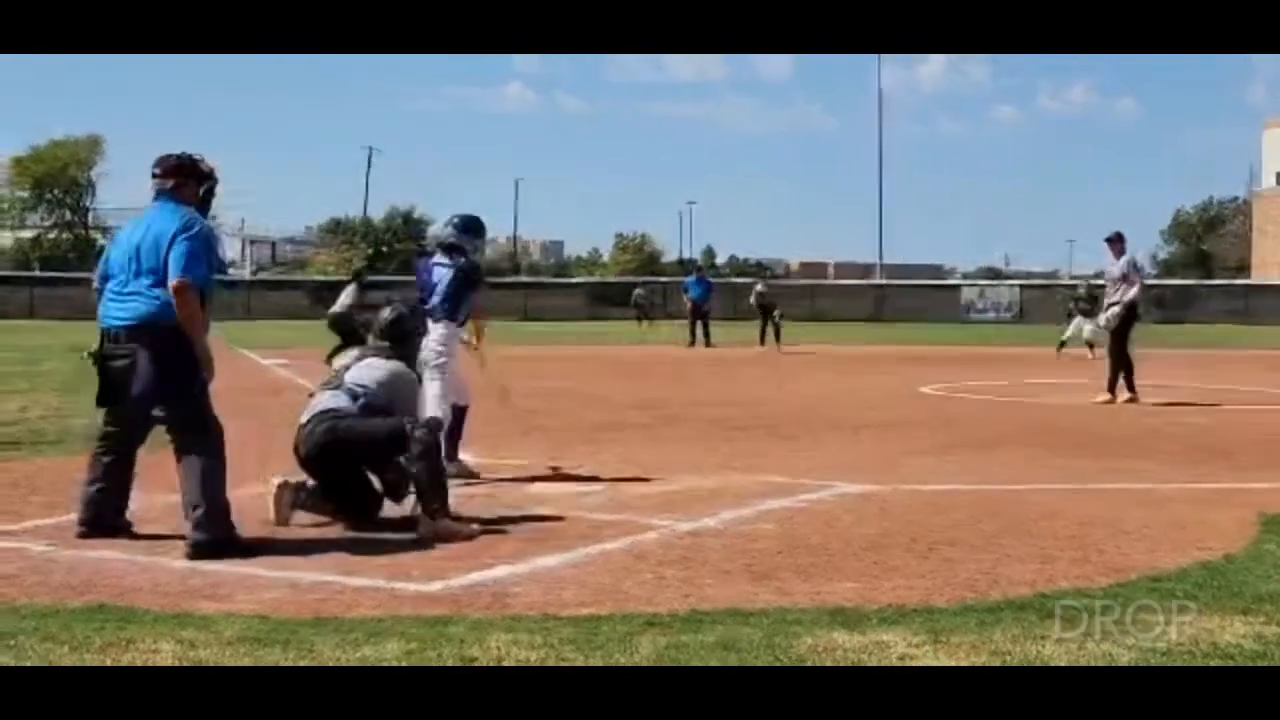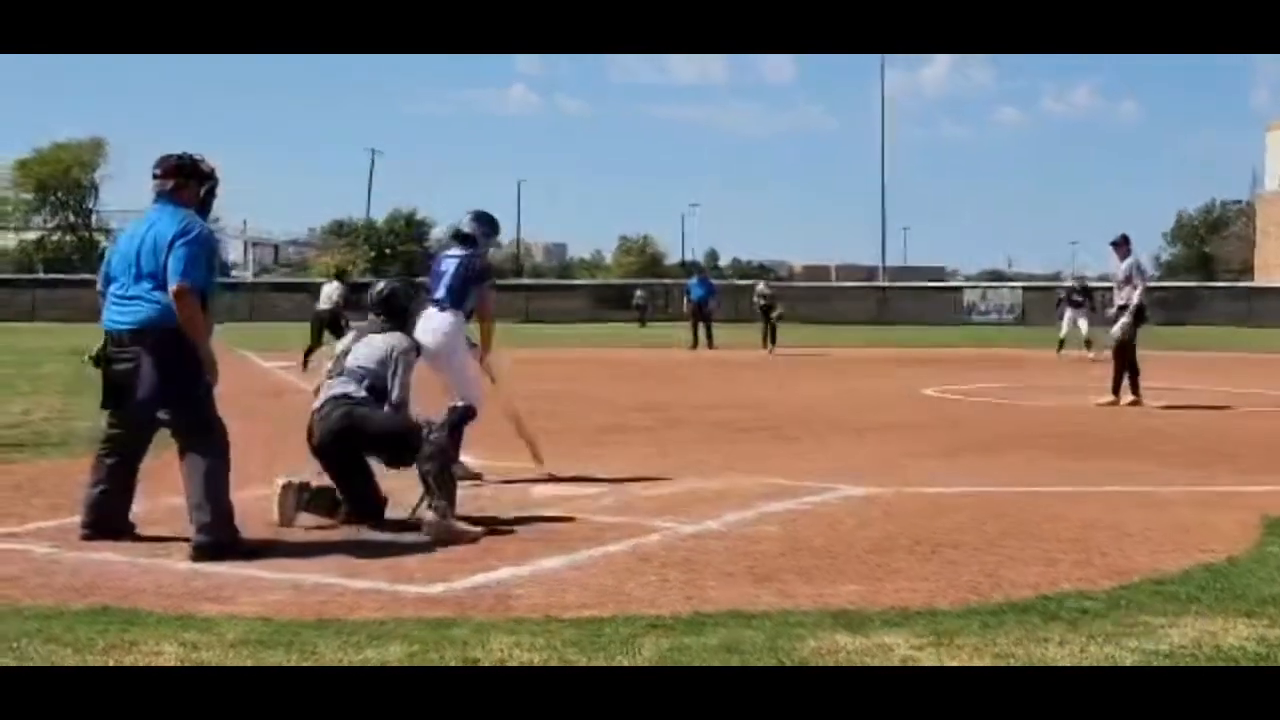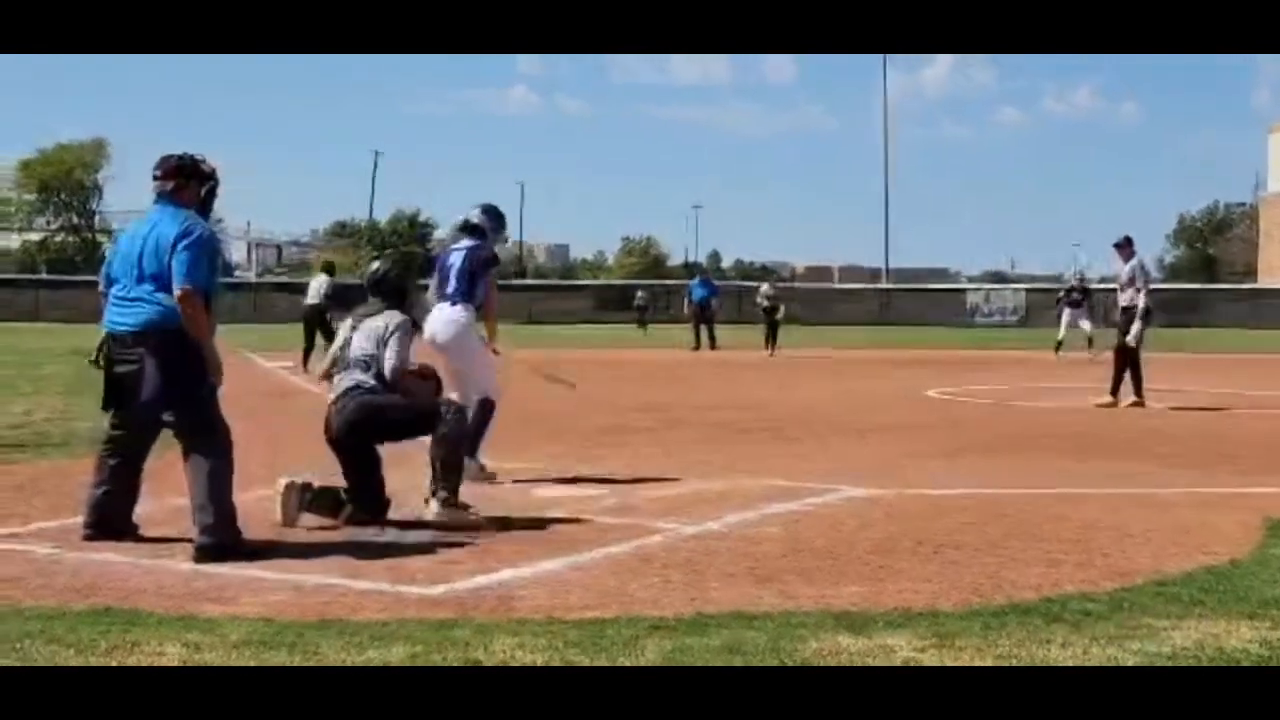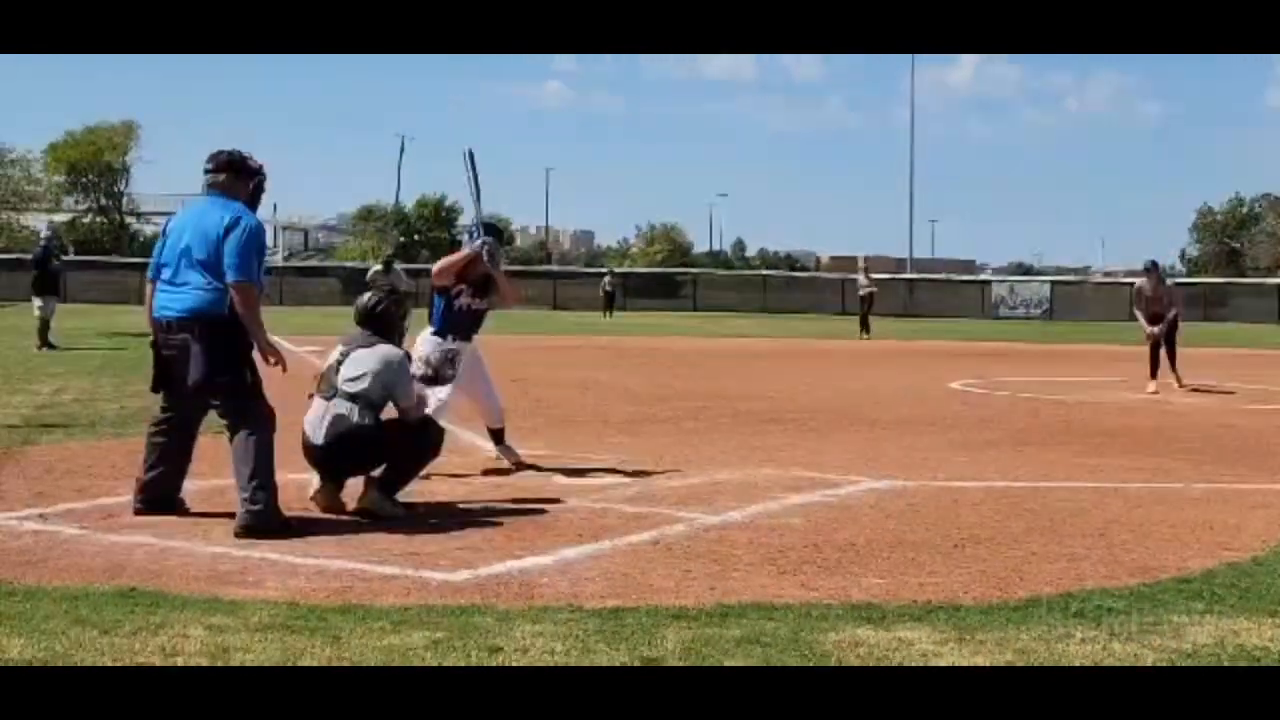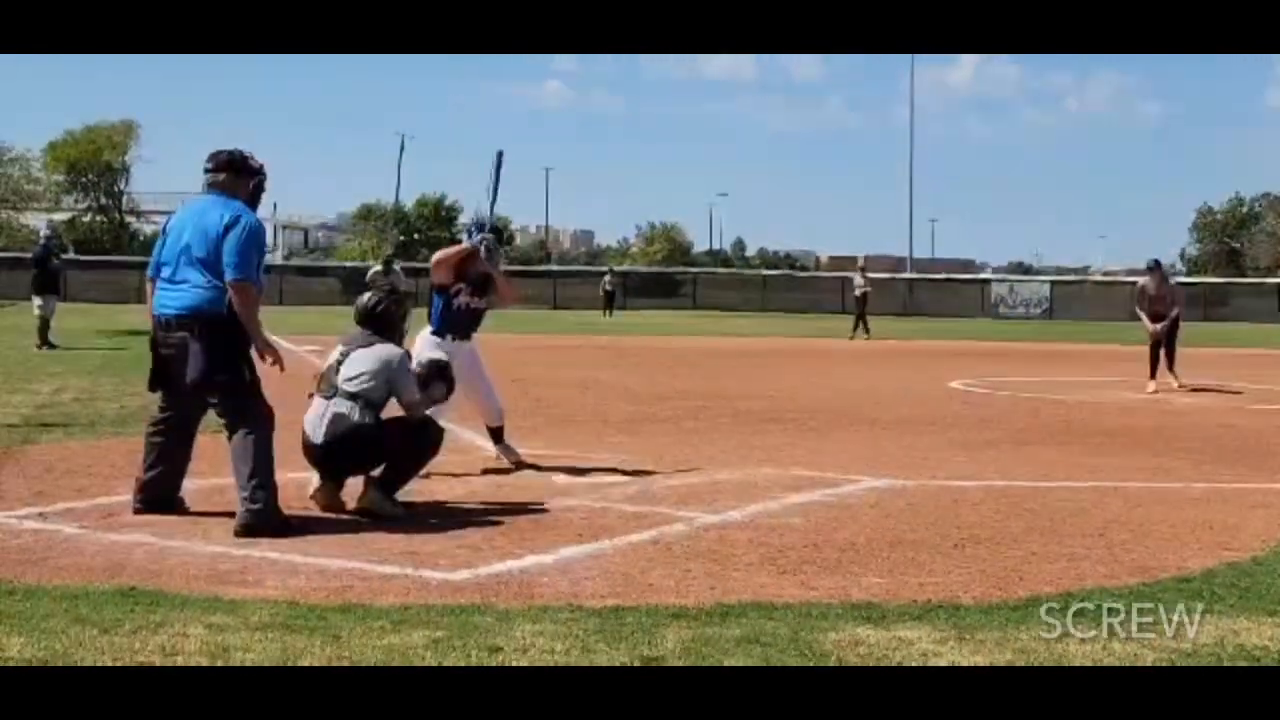
dt=0.2s
person 1, frame 1
left shoulder: (130, 227)
right shoulder: (191, 226)
left elbow: (100, 284)
right elbow: (180, 288)
right wrist: (201, 346)
left hip: (116, 340)
right hip: (160, 340)
left knee: (119, 431)
right knee: (198, 435)
left ankle: (97, 516)
right ankle: (210, 534)
person 1, frame 2
left shoulder: (131, 229)
right shoulder: (191, 228)
left elbow: (105, 289)
right elbow: (181, 293)
right wrist: (204, 351)
left hip: (120, 344)
right hip: (164, 344)
left knee: (122, 434)
right knee: (202, 438)
left ankle: (101, 517)
right ankle: (212, 536)
person 1, frame 3
left shoulder: (132, 230)
right shoulder: (193, 230)
left elbow: (106, 290)
right elbow: (186, 297)
left wrist: (115, 340)
right wrist: (210, 352)
left hip: (123, 345)
right hip: (167, 346)
left knee: (125, 435)
right knee: (206, 439)
left ankle: (104, 517)
right ankle: (216, 536)
person 1, frame 4
left shoulder: (180, 218)
right shoulder: (241, 221)
left elbow: (152, 280)
right elbow: (240, 287)
left wrist: (156, 331)
right wrist: (261, 340)
left hip: (171, 330)
right hip: (212, 332)
left knee: (174, 416)
right knee: (251, 419)
left ankle: (153, 494)
right ankle: (257, 512)
person 1, frame 5
left shoulder: (180, 216)
right shoulder: (242, 219)
left elbow: (152, 278)
right elbow: (238, 285)
left wrist: (160, 330)
right wrist: (257, 337)
left hip: (169, 329)
right hip: (211, 331)
left knee: (173, 414)
right knee: (249, 418)
left ankle: (153, 493)
right ankle: (256, 511)
person 2, frame 1
left shoulder: (424, 264)
right shoulder: (471, 270)
right elbow: (474, 311)
right wrist: (478, 338)
left hip: (420, 335)
right hip: (439, 340)
left knee: (459, 397)
right knee: (435, 412)
left ankle: (451, 460)
person 2, frame 2
left shoulder: (441, 258)
right shoulder: (479, 264)
right elbow: (485, 313)
left wrist: (466, 343)
right wrist: (485, 351)
left hip: (426, 325)
right hip: (445, 328)
left knee: (463, 395)
right knee: (470, 398)
person 2, frame 3
left shoulder: (448, 252)
right shoulder: (485, 253)
left elbow: (434, 294)
right elbow: (489, 301)
right wrist: (490, 338)
left hip: (436, 320)
right hip: (456, 321)
left knee: (465, 389)
right knee: (487, 389)
left ankle: (462, 447)
right ankle: (468, 455)
person 2, frame 4
left shoulder: (488, 280)
right shoulder: (453, 271)
left elbow: (509, 298)
right elbow: (437, 271)
left wrist: (494, 269)
right wrist: (473, 251)
left hip: (465, 346)
right hip: (436, 344)
left knee: (490, 401)
right knee: (441, 397)
left ankle: (501, 446)
person 2, frame 5
left shoulder: (486, 280)
right shoulder: (450, 271)
left elbow: (508, 297)
right elbow: (436, 260)
left wrist: (493, 268)
right wrist: (472, 245)
left hip: (464, 346)
right hip: (435, 343)
left knee: (489, 400)
left ankle: (501, 445)
person 3, frame 1
left shoulder: (354, 357)
right shoulder: (401, 373)
right elbow: (416, 429)
left hip: (308, 439)
right hip: (329, 434)
left knee: (364, 511)
right knee: (422, 432)
left ankle: (297, 493)
right ankle: (436, 518)
person 3, frame 2
left shoulder: (353, 336)
right shoulder: (401, 343)
left elbow: (321, 387)
right elbow: (398, 405)
left hip: (320, 426)
right hip: (344, 420)
left knee: (368, 510)
right knee: (434, 434)
left ankle: (300, 494)
right ankle: (441, 515)
person 3, frame 3
left shoulder: (353, 320)
right shoulder: (397, 319)
left elbow: (325, 371)
right elbow: (395, 375)
right wrist: (420, 388)
left hip: (338, 416)
right hip: (362, 410)
right knee: (450, 414)
left ankle: (303, 494)
right ankle: (444, 500)
person 3, frame 4
left shoulder: (344, 348)
right shoulder: (392, 355)
right elbow: (410, 415)
right wrist: (419, 400)
left hip: (313, 446)
right hip: (342, 446)
right knee: (429, 431)
left ankle: (329, 482)
right ankle: (379, 492)
person 3, frame 5
left shoulder: (344, 348)
right shoulder: (393, 354)
right elbow: (415, 411)
left wrist: (410, 382)
right wrist: (433, 395)
left hip: (312, 446)
right hip: (344, 446)
right knee: (429, 431)
left ankle: (329, 482)
right ankle: (379, 492)
